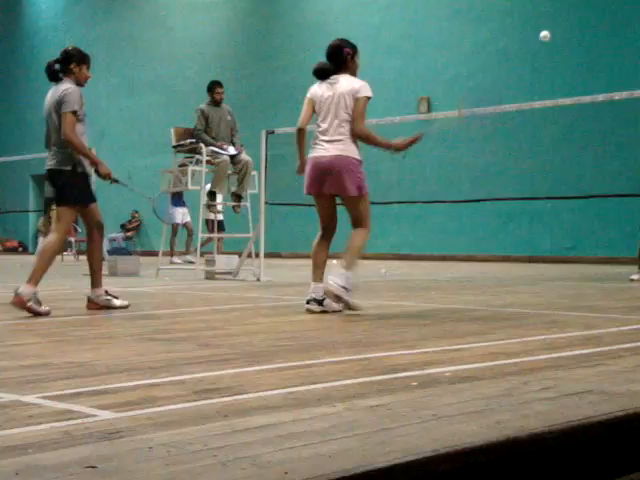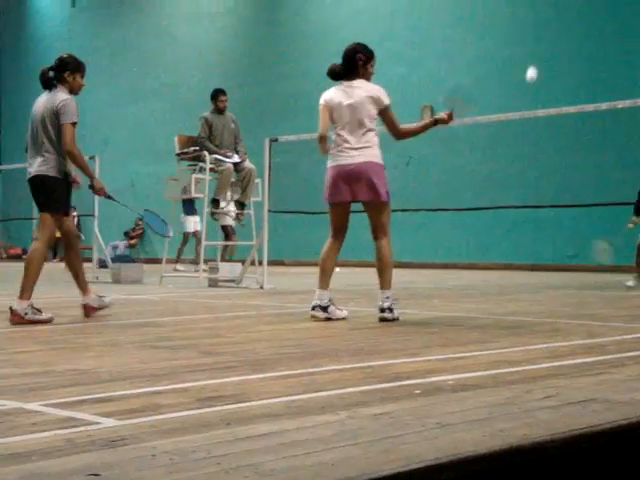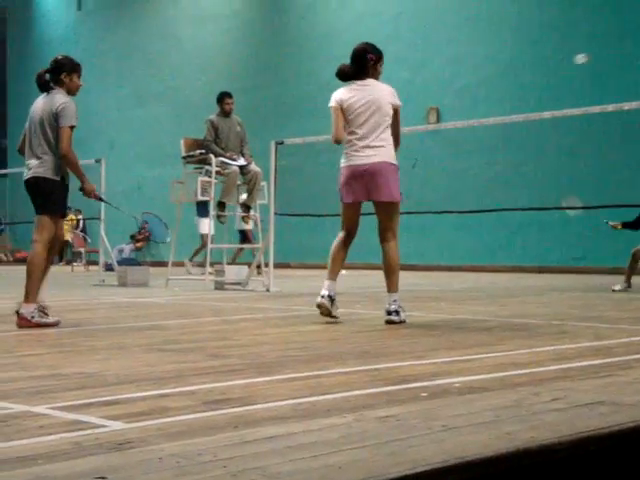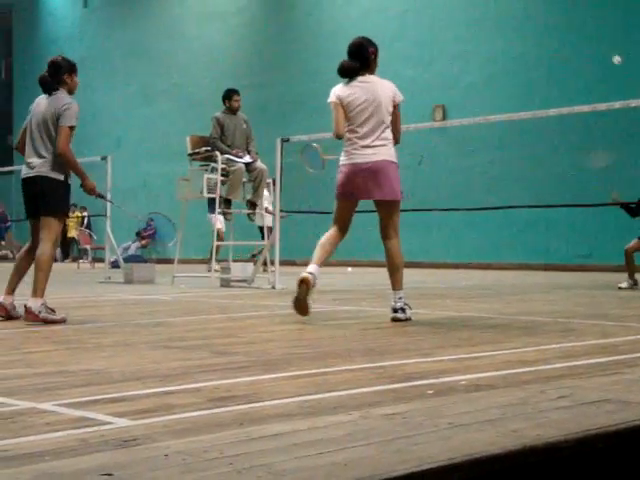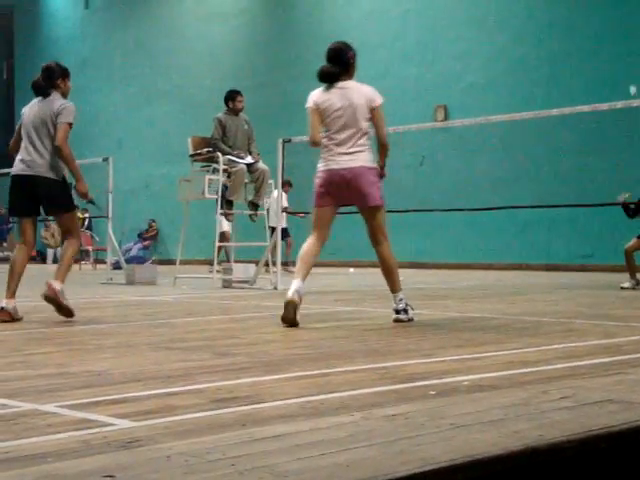
dt=0.2s
person 1, frame 1
left shoulder: (316, 89)
right shoulder: (358, 86)
left elbow: (300, 128)
right elbow: (358, 132)
left wrist: (301, 160)
right wrist: (393, 145)
left hip: (317, 161)
right hip: (344, 160)
left knee: (326, 229)
right knee: (361, 226)
left ankle: (315, 294)
right ankle: (341, 279)
person 1, frame 2
left shoulder: (328, 96)
right shoulder: (376, 92)
left elbow: (322, 136)
right elbow: (397, 132)
right wrist: (433, 121)
left hip: (338, 168)
right hip: (368, 166)
left knee: (336, 236)
right knee: (381, 235)
left ankle: (321, 301)
right ankle: (386, 302)
person 1, frame 3
left shoulder: (340, 96)
right shoulder: (389, 92)
left elbow: (338, 137)
left hip: (353, 167)
right hip: (384, 166)
left knee: (347, 233)
right knee: (389, 237)
left ankle: (328, 292)
right ankle: (393, 306)
person 1, frame 4
left shoulder: (339, 91)
right shoulder: (390, 89)
left elbow: (338, 132)
right elbow: (396, 136)
left hip: (352, 165)
right hip: (384, 165)
left knee: (337, 229)
right knee: (390, 235)
left ankle: (310, 274)
right ankle: (399, 303)
person 1, frame 5
left shoulder: (317, 97)
right shoulder: (368, 94)
left elbow: (314, 138)
right elbow: (383, 139)
right wrist: (381, 165)
left hip: (330, 172)
right hip: (362, 171)
left knee: (316, 237)
right knee: (380, 240)
left ankle: (295, 290)
right ankle: (401, 305)
person 2, frame 1
left shoulder: (54, 92)
right shoulder: (70, 91)
left elbow: (52, 138)
right elbow: (68, 136)
left wrist: (87, 164)
right wrist: (98, 163)
left hip: (62, 168)
right hip: (68, 169)
left knee: (96, 228)
right knee: (61, 231)
left ankle: (98, 294)
right ankle: (26, 292)
person 2, frame 2
left shoulder: (42, 100)
right shoulder: (66, 101)
left elbow: (30, 145)
right elbow: (69, 147)
right wrist: (93, 177)
left hip: (38, 174)
right hip: (52, 175)
left knee: (71, 236)
right knee: (43, 238)
left ankle: (87, 297)
right ankle: (22, 306)
person 2, frame 3
left shoulder: (39, 102)
right shoulder: (65, 104)
left elbow: (23, 147)
right elbow: (64, 150)
right wrist: (85, 181)
left hip: (33, 176)
right hip: (50, 178)
left knee: (48, 240)
right knee: (43, 240)
left ankle: (30, 303)
right ankle: (30, 309)
person 2, frame 4
left shoulder: (38, 104)
right shoulder: (68, 105)
right elbow: (63, 148)
right wrist: (84, 178)
left hip: (30, 177)
right hip: (52, 177)
left knee: (35, 242)
right knee: (49, 241)
right ankle: (35, 306)
person 2, frame 5
left shoulder: (29, 107)
right shoulder: (64, 106)
right elbow: (60, 144)
right wrist: (79, 179)
right hip: (49, 177)
left knee: (25, 242)
right knee: (73, 236)
right ankle: (55, 285)
person 3, frame 1
left shoulder: (228, 110)
right shoulder: (203, 110)
left elbow: (235, 131)
right elbow: (198, 133)
left wrist: (237, 144)
right wrist: (215, 144)
right hip: (211, 148)
left knee: (247, 161)
right knee: (225, 160)
left ankle: (238, 194)
person 3, frame 2
left shoulder: (231, 118)
right shoulder: (207, 118)
left elbow: (238, 139)
right elbow: (202, 140)
left wrist: (241, 152)
right wrist: (219, 151)
left hip: (233, 156)
right hip: (215, 156)
left knee: (250, 168)
right knee: (228, 167)
left ankle: (241, 202)
right ankle: (216, 200)
person 3, frame 3
left shoulder: (238, 121)
right shoulder: (212, 121)
left elbow: (244, 142)
right elbow: (208, 143)
left wrist: (247, 155)
right wrist: (224, 154)
left hip: (239, 159)
right hip: (221, 159)
left knee: (256, 171)
right knee: (234, 171)
left ankle: (248, 204)
right ankle: (222, 203)
person 3, frame 4
left shoulder: (243, 118)
right shoulder: (218, 118)
left elbow: (250, 139)
right elbow: (214, 141)
left wrist: (252, 152)
right wrist: (230, 152)
left hip: (244, 156)
right hip: (226, 156)
left knee: (262, 168)
right knee: (239, 168)
left ankle: (253, 202)
right ankle: (227, 200)
person 3, frame 5
left shoulder: (245, 119)
right shoulder: (220, 119)
left elbow: (252, 140)
right elbow: (216, 142)
left wrist: (254, 153)
right wrist: (232, 152)
left hip: (246, 157)
right hip: (228, 157)
left knee: (264, 169)
right knee: (241, 168)
left ankle: (255, 202)
right ankle: (229, 201)
